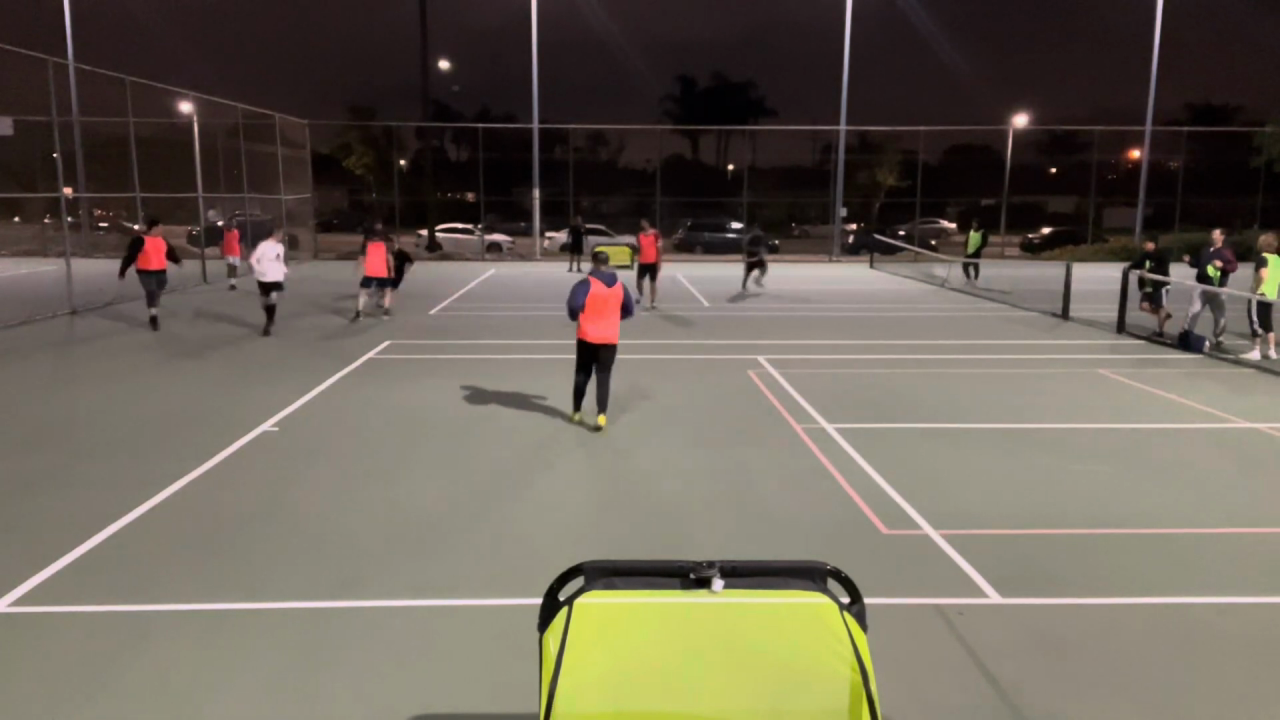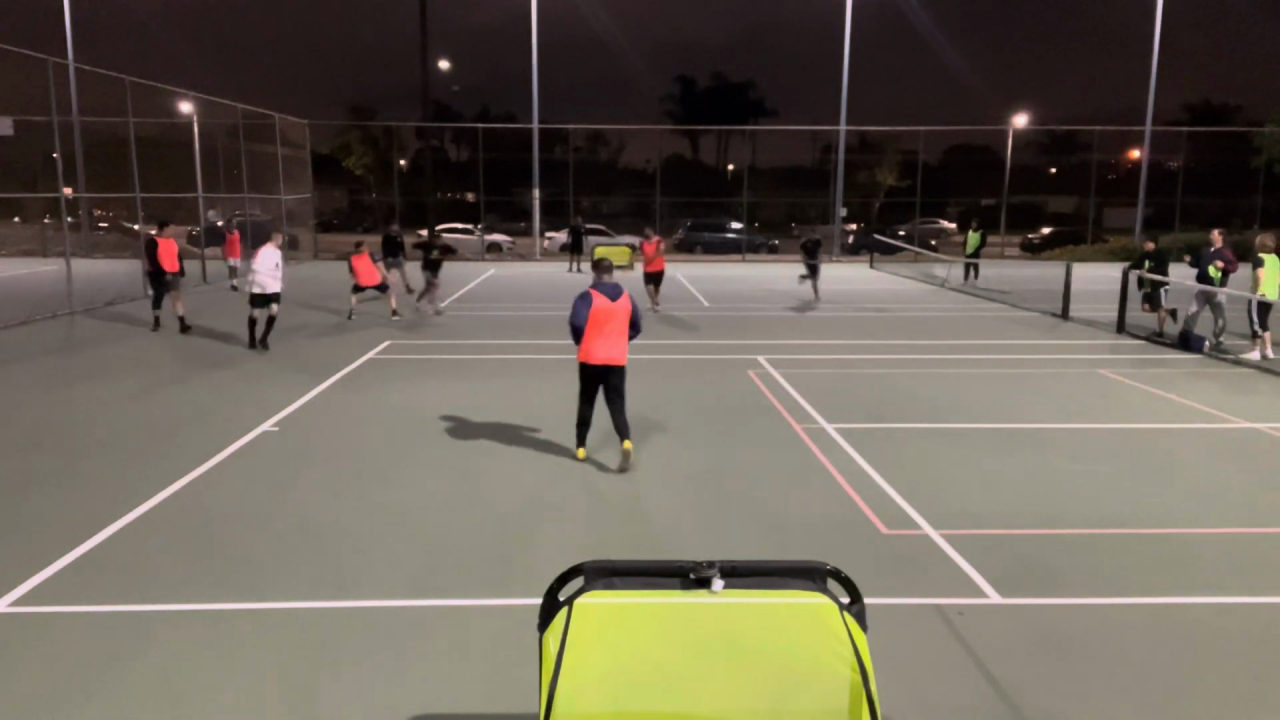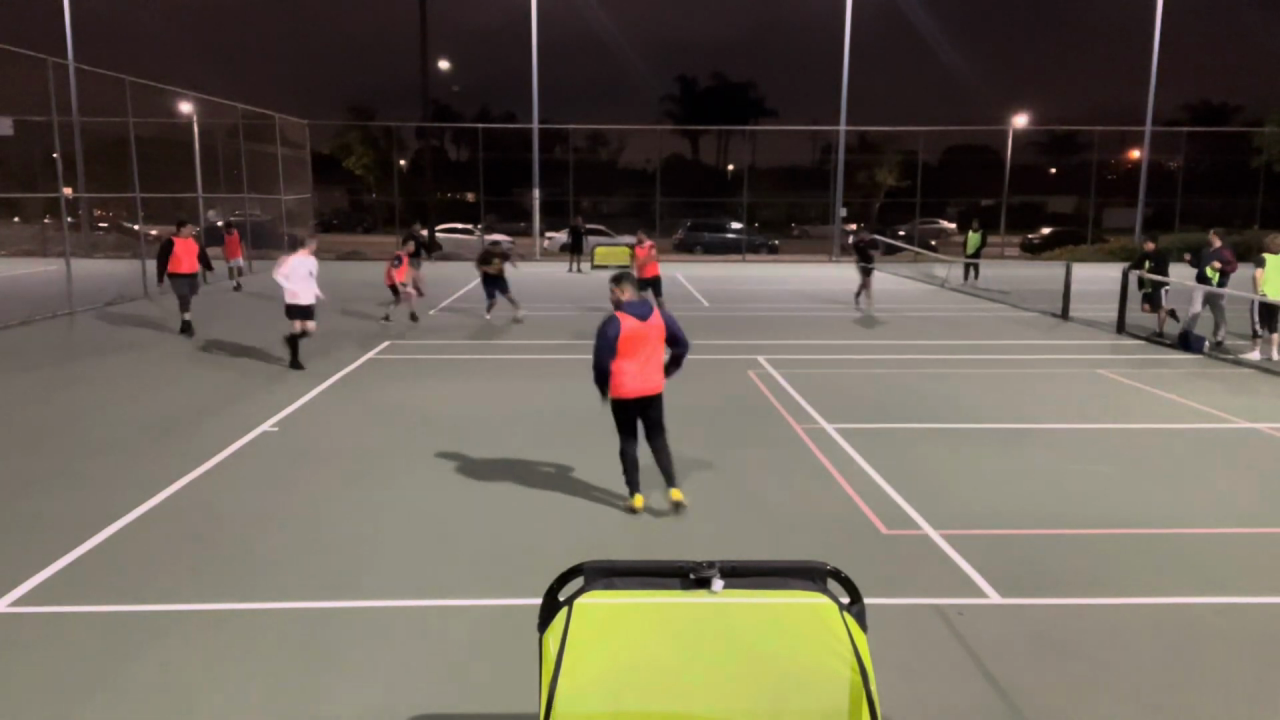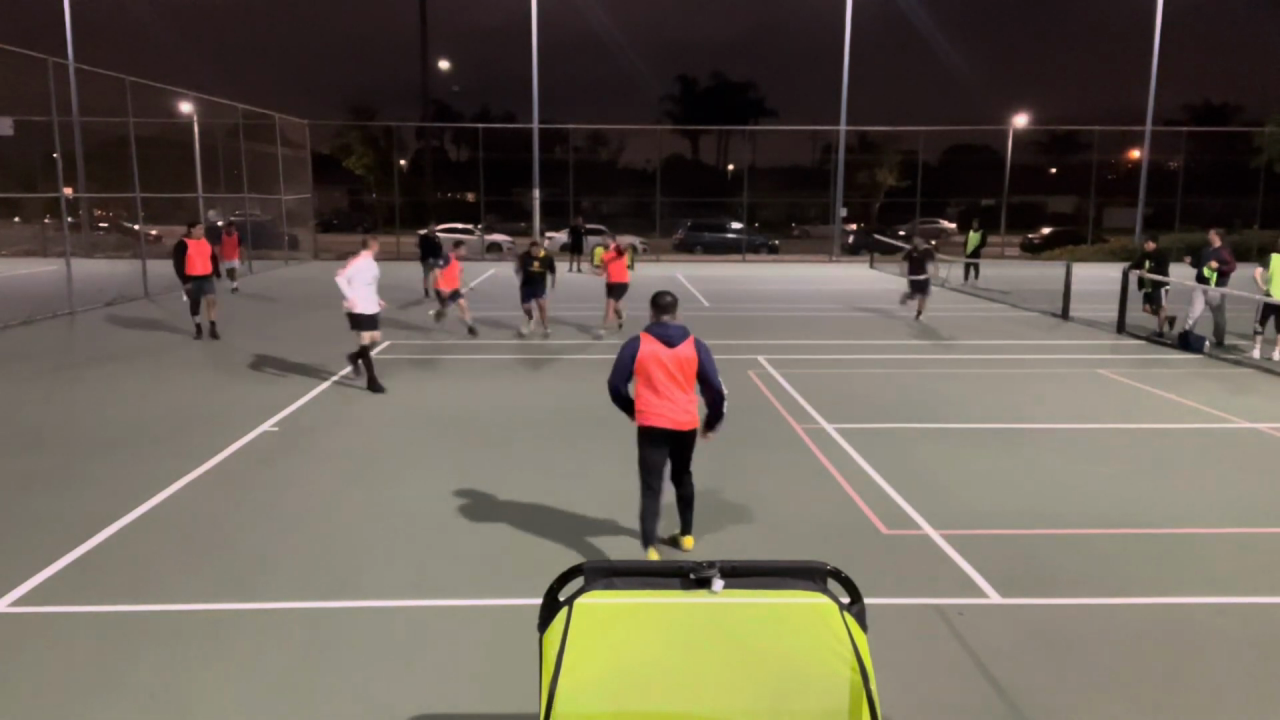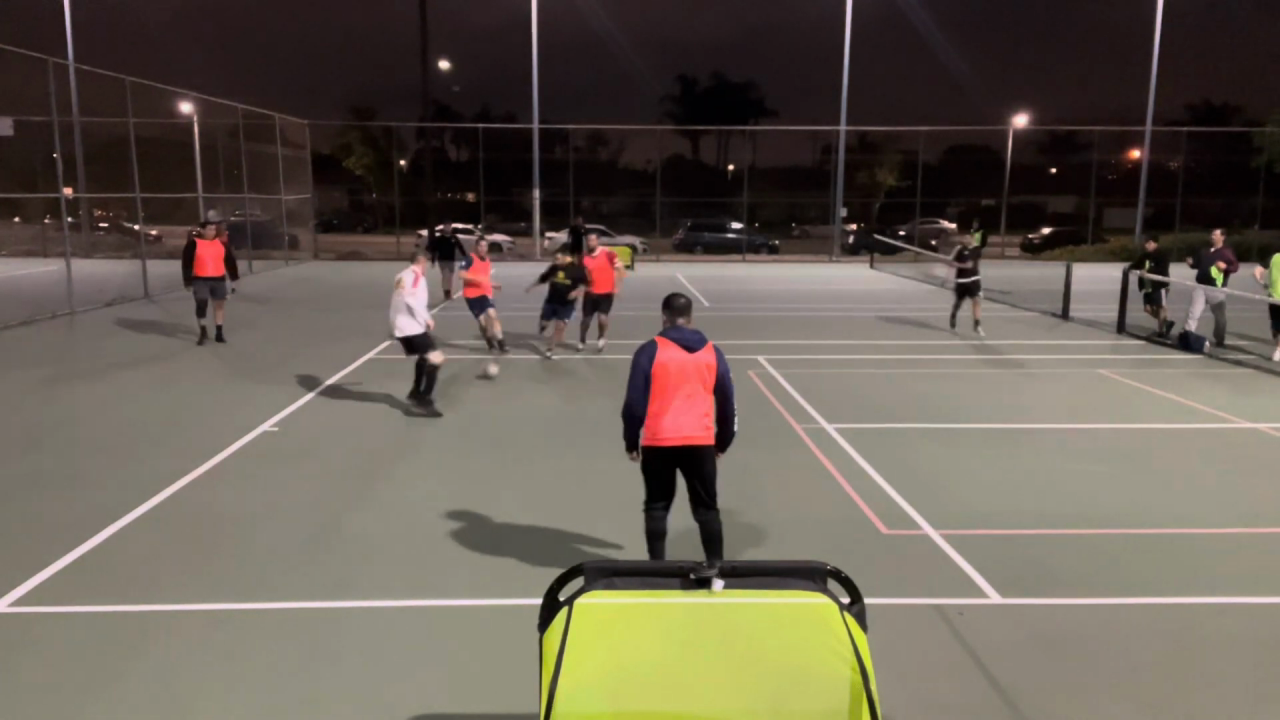
dt=0.5s
person 1, frame 1
left shoulder: (585, 284)
right shoulder: (620, 286)
left elbow: (573, 306)
right elbow: (628, 311)
left wrist: (576, 317)
left hip: (587, 337)
right hip: (610, 339)
left knee: (582, 375)
right knee: (603, 377)
left ankle: (576, 412)
right ankle: (601, 415)
person 1, frame 2
left shoulder: (586, 297)
right shoulder: (627, 298)
left elbow: (576, 324)
right elbow: (636, 328)
left wrist: (581, 341)
left hip: (590, 359)
right hip: (617, 361)
left knee: (586, 403)
right knee: (616, 404)
left ankle: (581, 447)
right ankle: (626, 443)
person 1, frame 3
left shoulder: (613, 323)
right shoulder: (659, 315)
left elbow: (601, 363)
right elbow: (682, 346)
left wrist: (603, 389)
right wrist: (666, 372)
left hip: (623, 392)
right hip: (653, 389)
left knee: (628, 443)
right knee: (658, 439)
left ankle: (635, 497)
right ankle: (674, 490)
person 1, frame 4
left shoulder: (637, 344)
right shoulder: (696, 346)
left elbow: (616, 386)
right elbow: (716, 391)
left wrist: (633, 411)
right wrist: (712, 422)
left hip: (651, 425)
right hip: (686, 424)
left knee: (651, 488)
right knee: (682, 477)
left ankle: (651, 550)
right ankle: (686, 535)
person 1, frame 5
left shoulder: (650, 351)
right shoulder: (713, 354)
left elbow: (634, 403)
right elbow: (727, 404)
left wrist: (631, 442)
right wrist: (722, 442)
left hip: (659, 442)
right hip: (700, 442)
left knee: (656, 508)
right knee: (706, 508)
right ankle: (716, 569)
